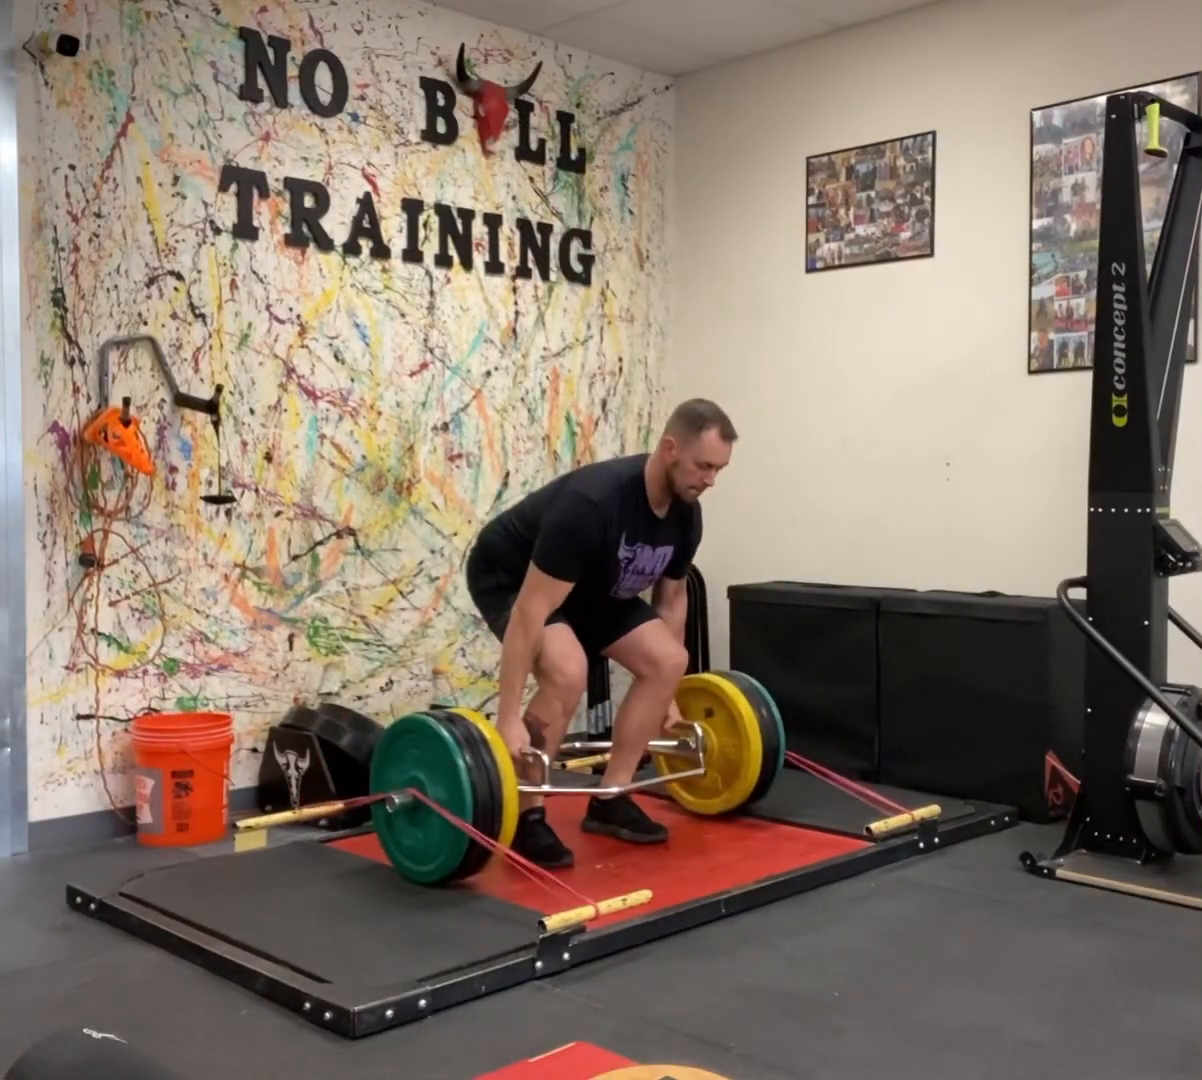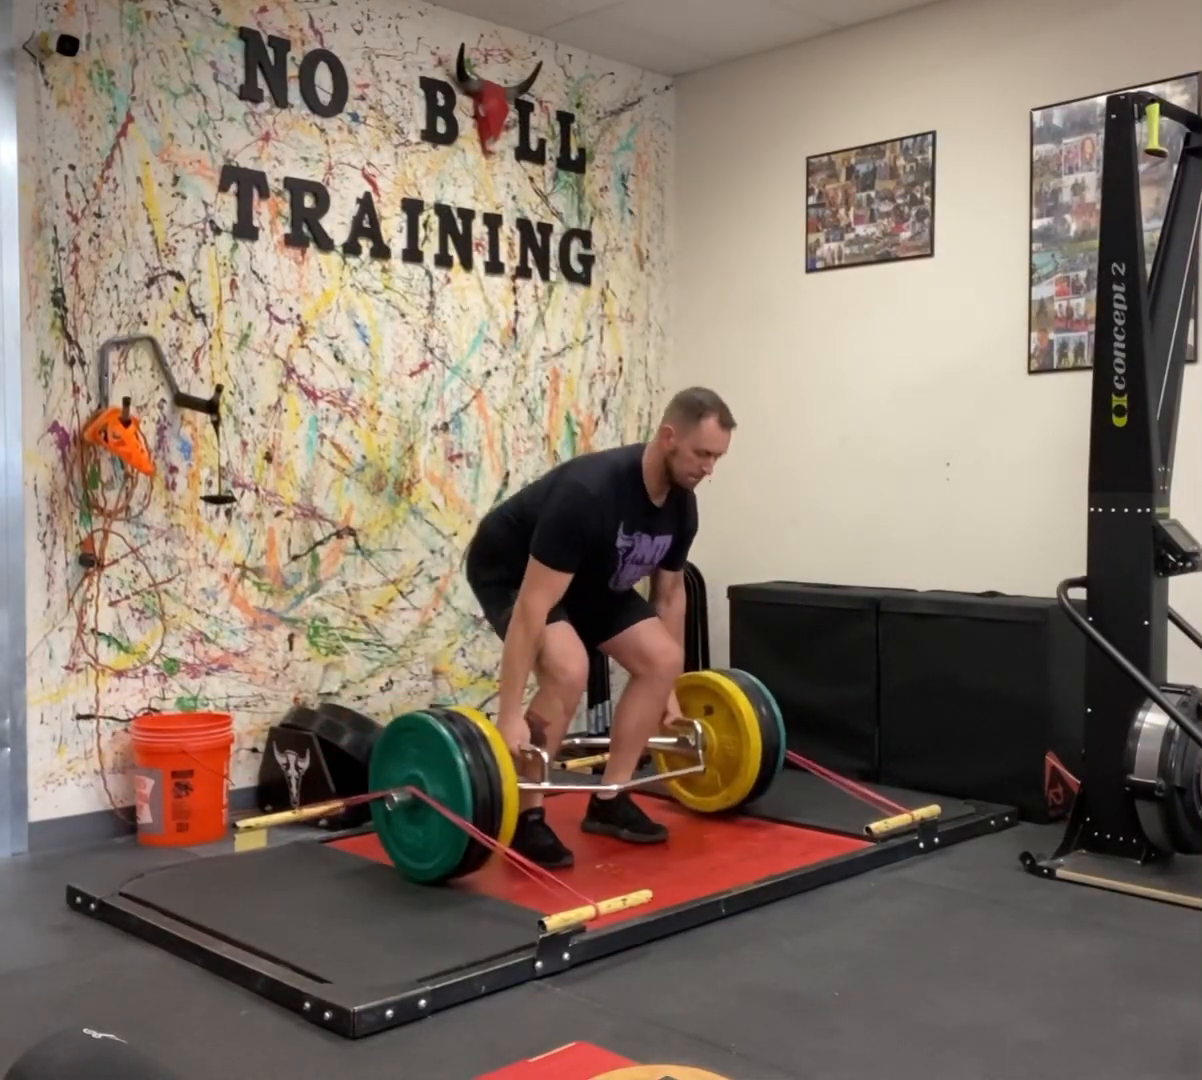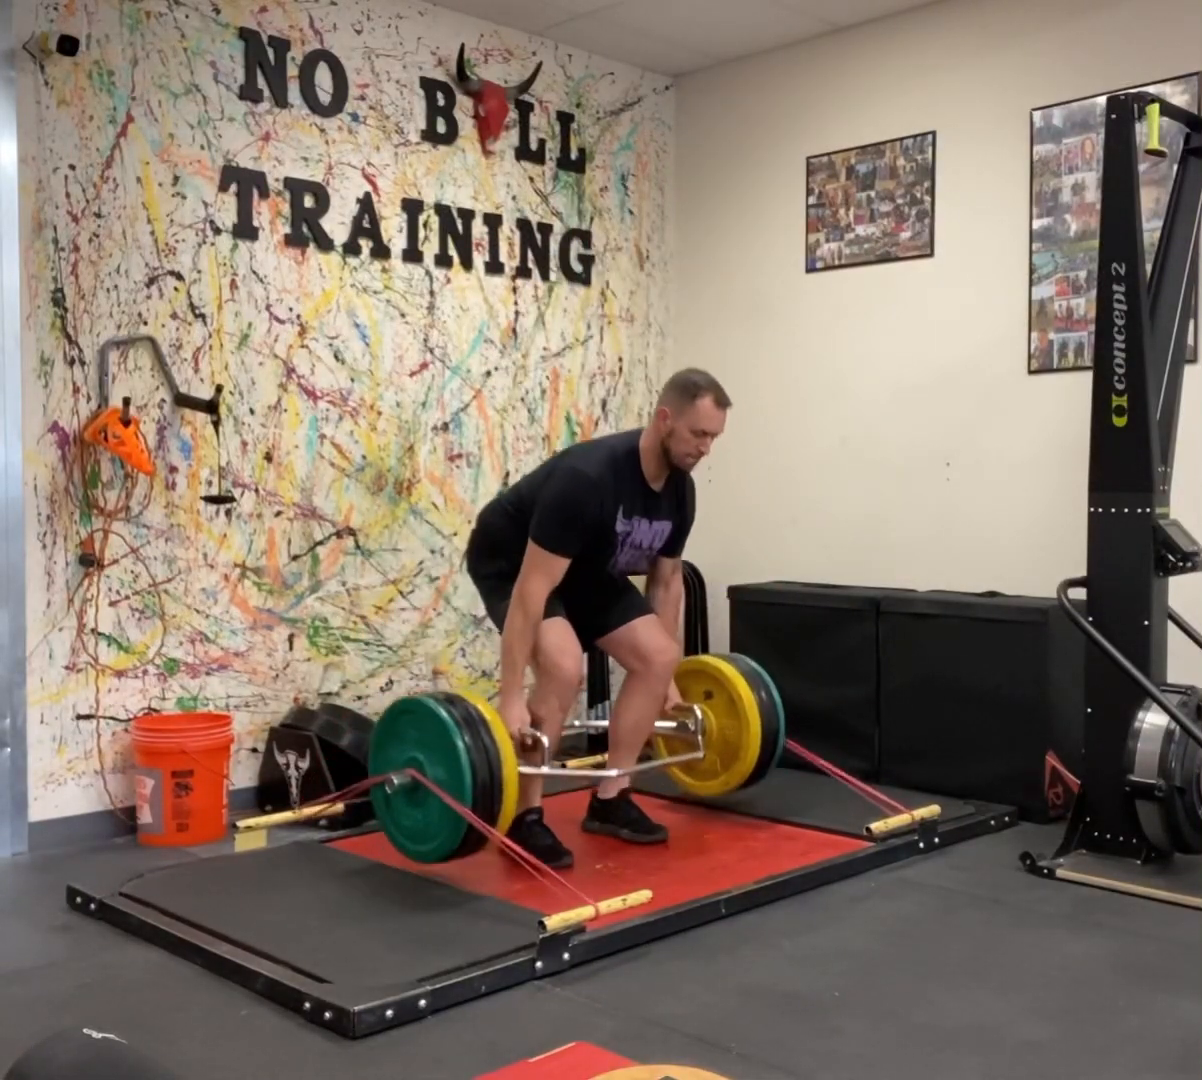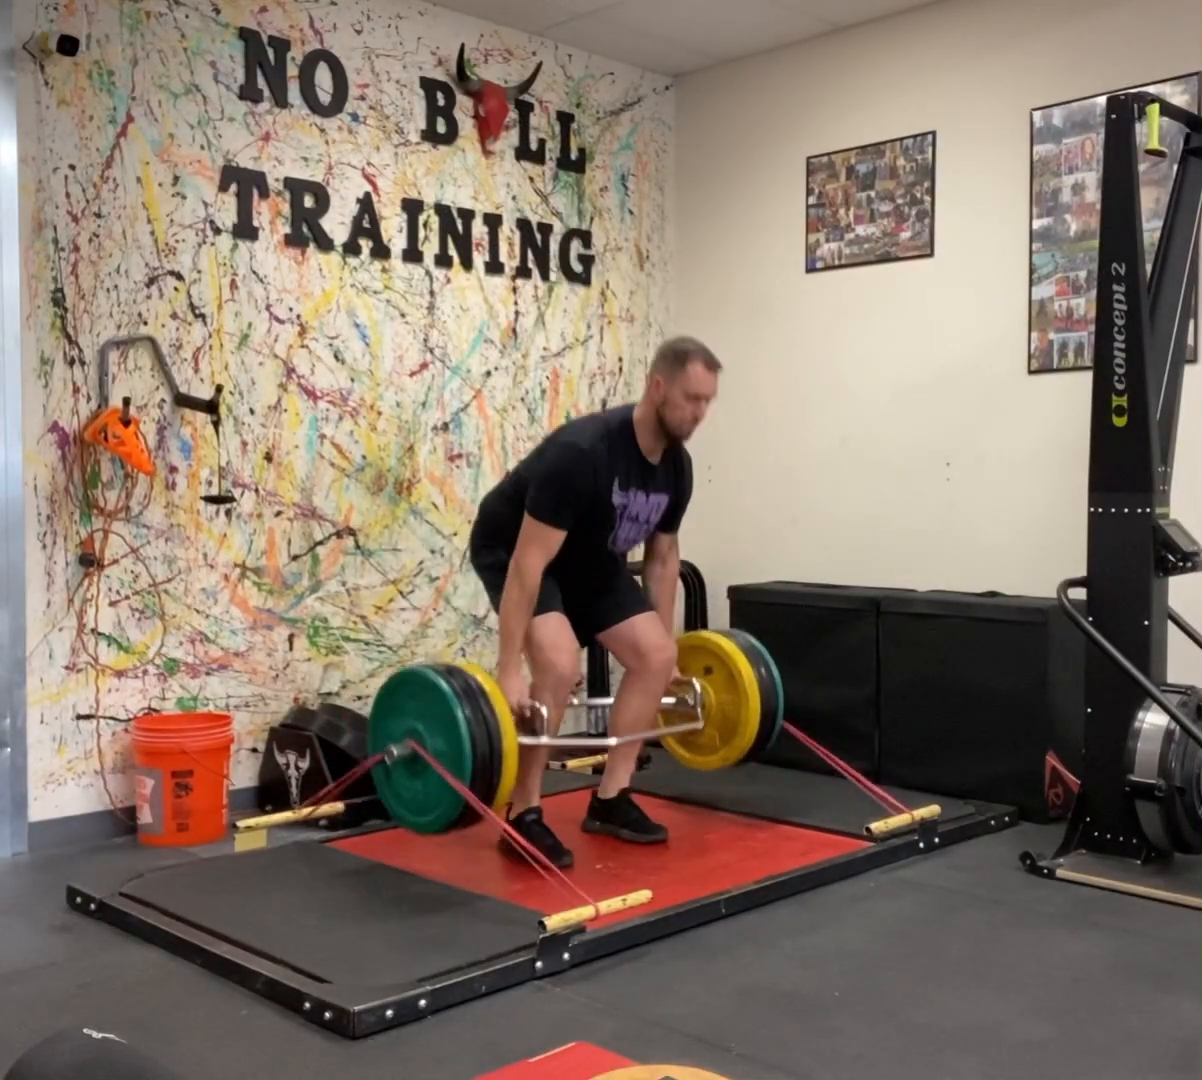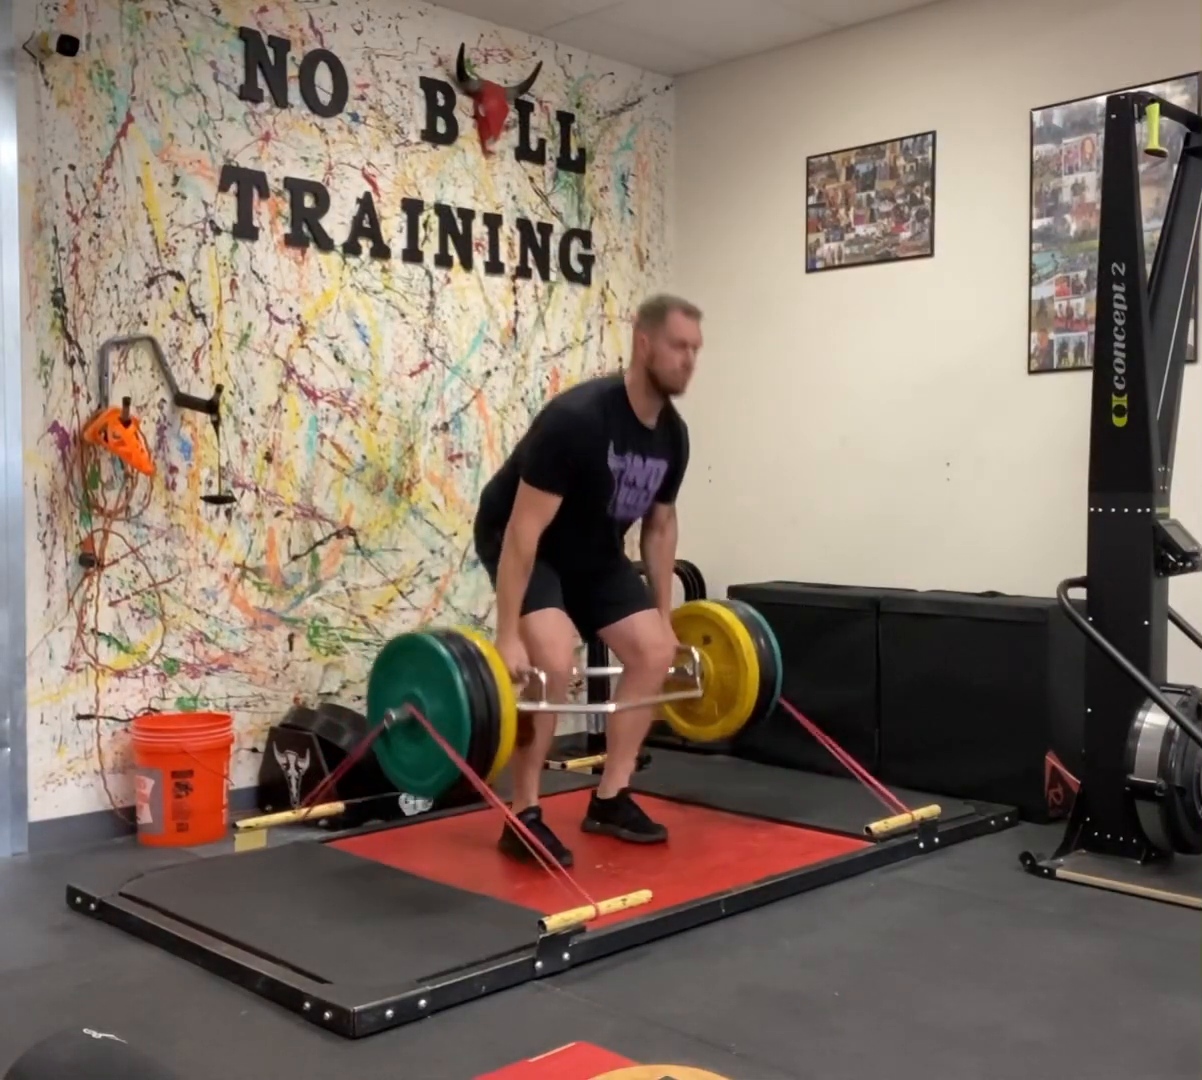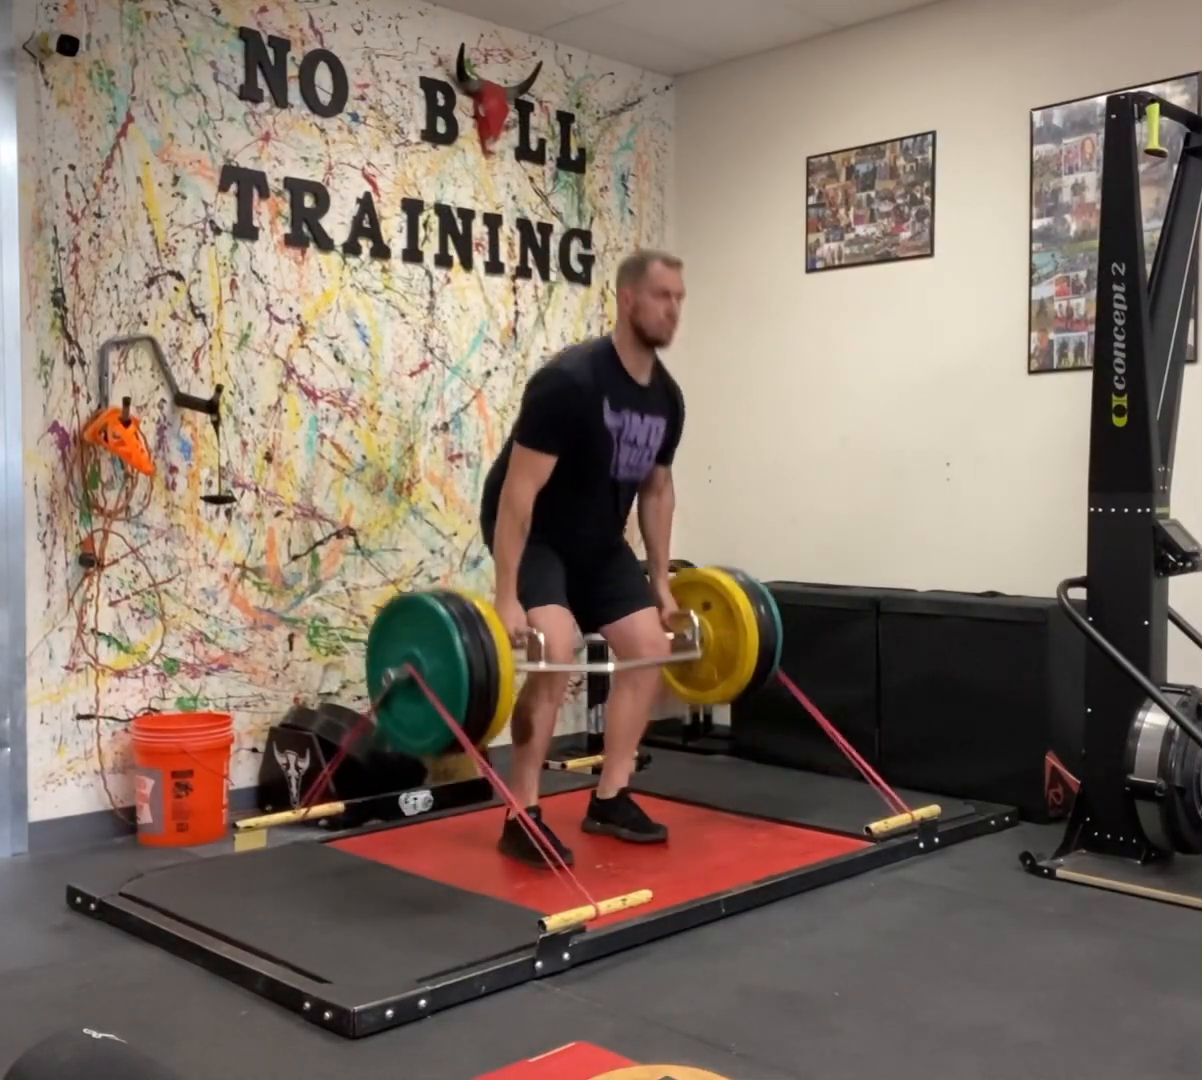
dt=0.1s
person 1, frame 1
left shoulder: (685, 516)
right shoulder: (591, 504)
left elbow: (671, 600)
right elbow: (530, 614)
left wrist: (671, 701)
right wrist: (508, 720)
right hip: (508, 576)
left knee: (667, 662)
right knee: (567, 672)
left ankle: (610, 799)
right ankle: (525, 816)
person 1, frame 2
left shoulder: (681, 506)
right shoulder: (589, 494)
left elbow: (669, 594)
right elbow: (533, 607)
left wrist: (672, 694)
right wrist: (511, 717)
right hip: (509, 568)
left knee: (662, 661)
right knee: (568, 670)
left ankle: (609, 800)
right ankle: (526, 819)
person 1, frame 3
left shoulder: (679, 492)
right shoulder: (587, 479)
left elbow: (666, 581)
right elbow: (531, 591)
left wrist: (671, 679)
right wrist: (511, 700)
left hip: (591, 572)
right hip: (509, 561)
left knee: (659, 657)
right knee: (563, 667)
left ankle: (610, 798)
right ankle: (524, 817)
person 1, frame 4
left shoulder: (675, 466)
right shoulder: (581, 452)
left elbow: (663, 558)
right elbow: (528, 564)
left wrist: (667, 641)
right wrist: (510, 674)
left hip: (592, 561)
right hip: (510, 549)
left knee: (656, 658)
right knee: (556, 668)
left ankle: (609, 799)
right ankle: (522, 819)
person 1, frame 5
left shoulder: (672, 434)
right shoulder: (577, 419)
left elbow: (660, 527)
right elbow: (524, 530)
left wrist: (665, 619)
right wrist: (508, 638)
left hip: (594, 549)
right hip: (520, 537)
left knee: (655, 651)
right knee: (555, 664)
left ankle: (610, 798)
right ankle: (522, 816)
person 1, frame 6
left shoulder: (666, 396)
right shoulder: (568, 381)
left elbow: (657, 492)
right elbow: (519, 492)
left wrist: (661, 584)
right wrist: (507, 603)
left hip: (599, 538)
right hip: (537, 537)
left knee: (652, 647)
right knee: (556, 658)
left ankle: (609, 799)
right ankle: (521, 816)
